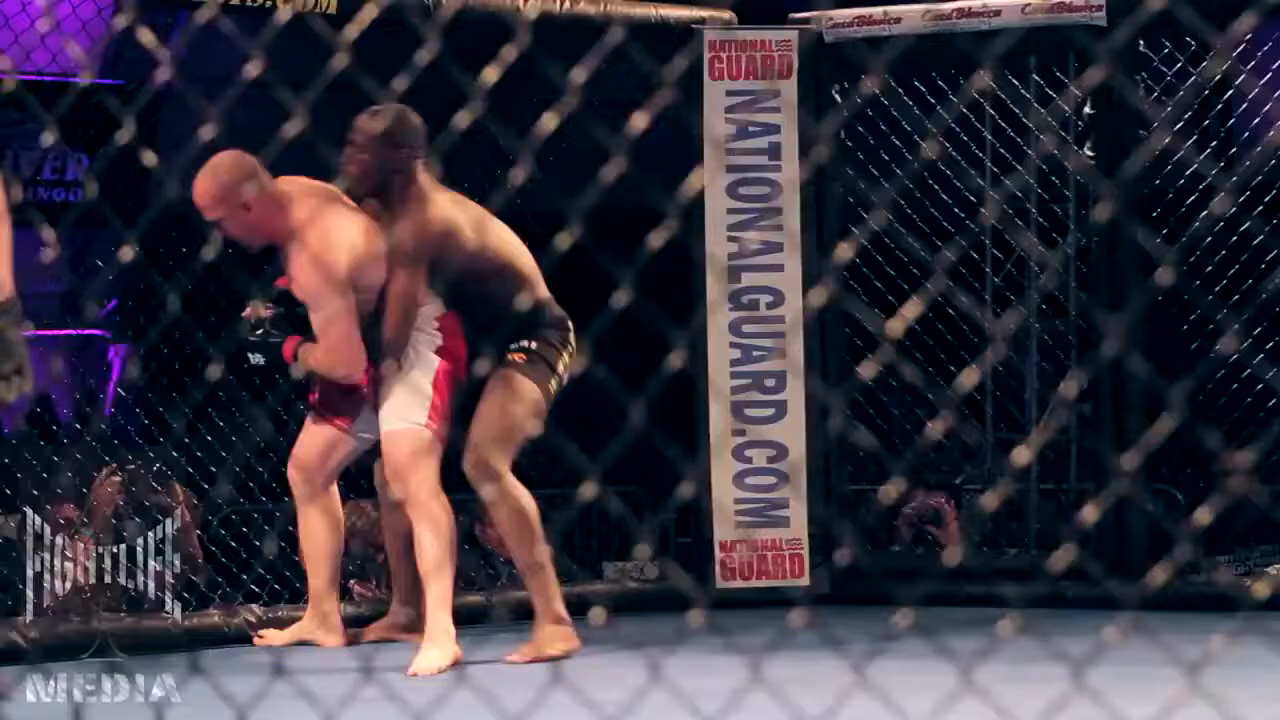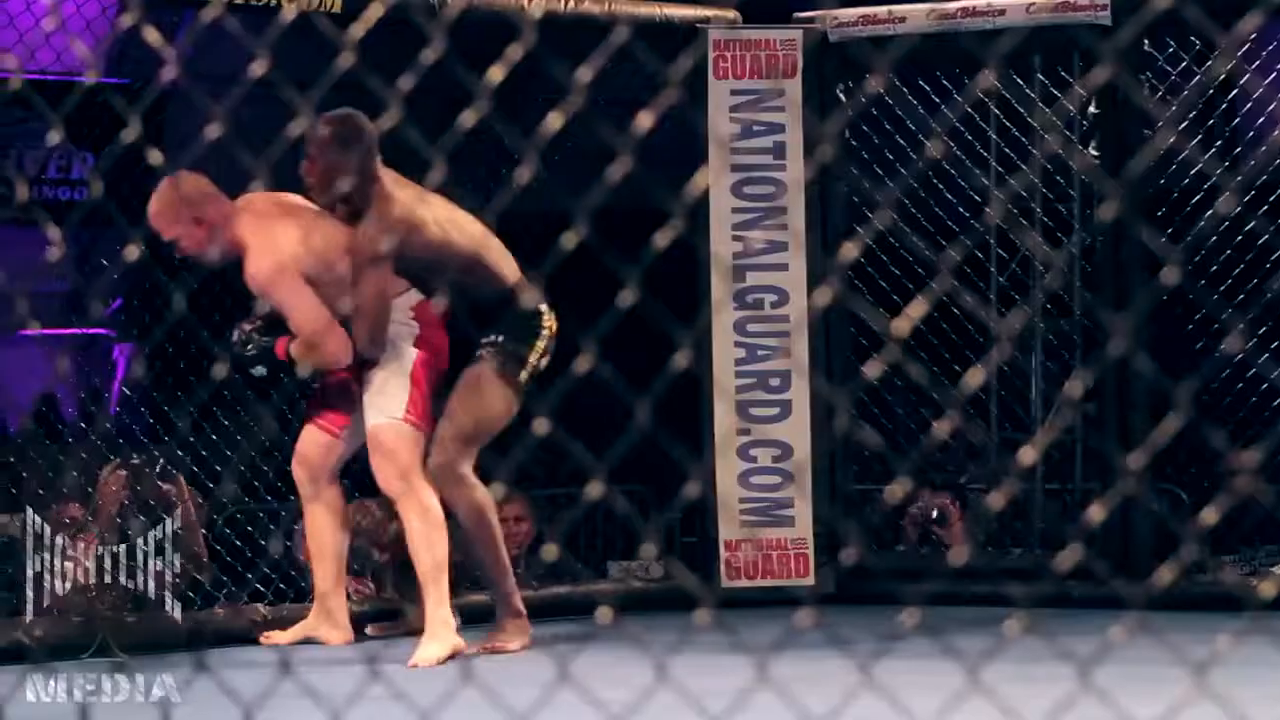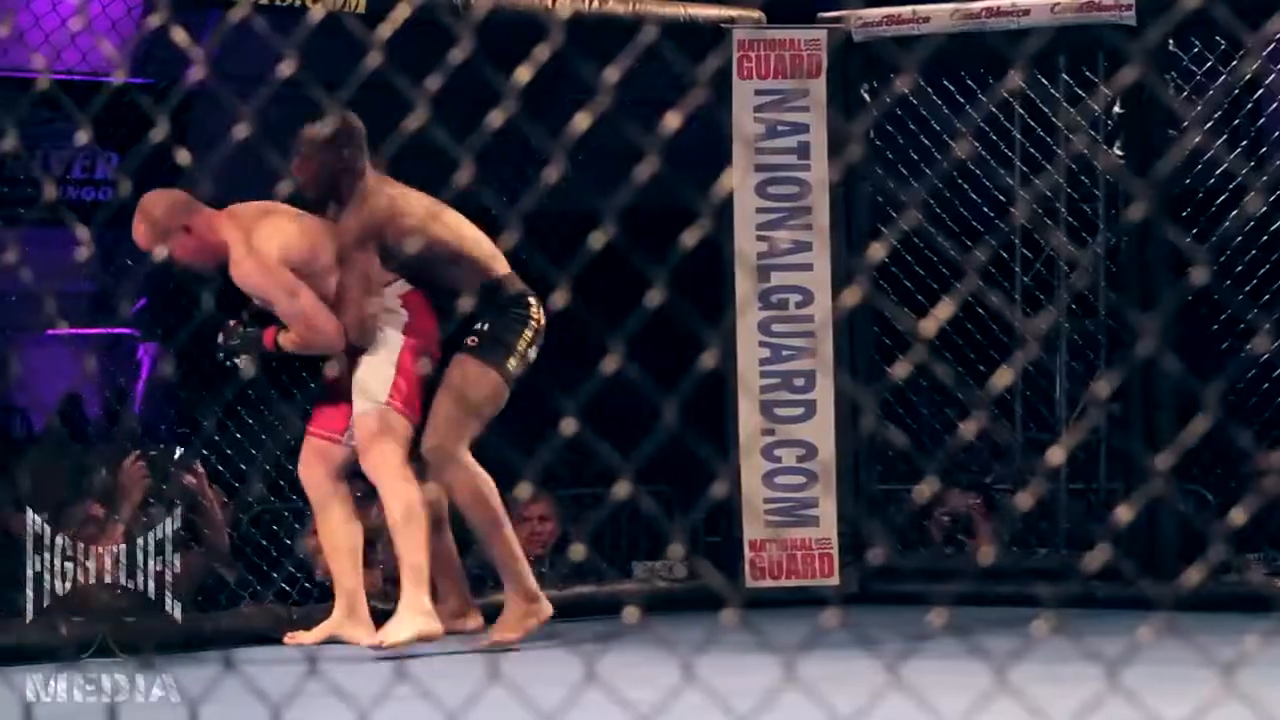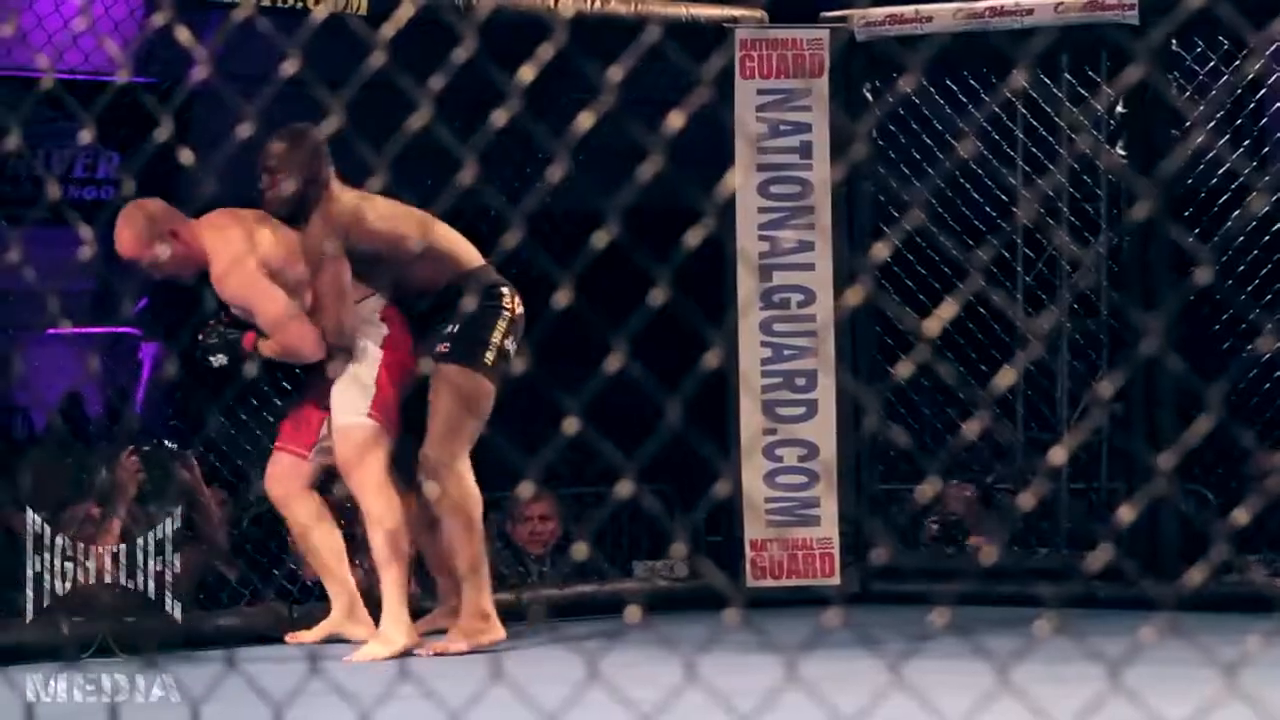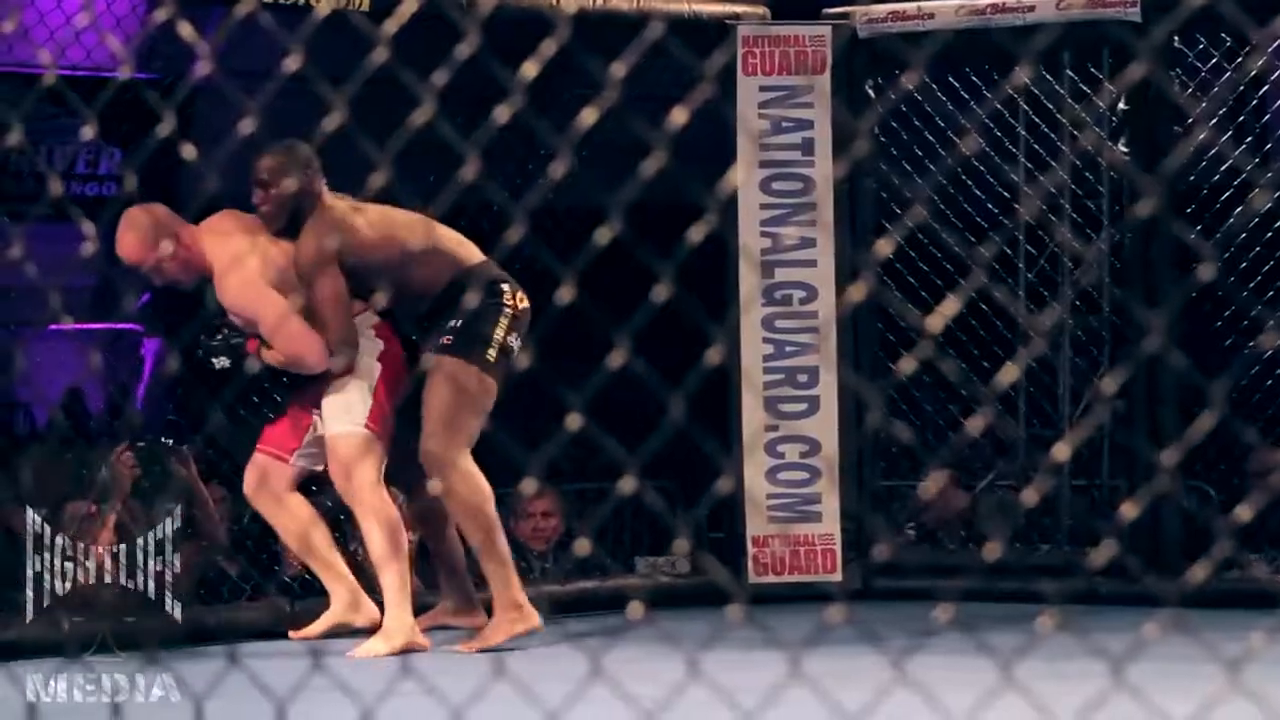
dt=0.2s
person 1, frame 1
left shoulder: (419, 222)
right shoulder: (402, 197)
left elbow: (394, 339)
left hip: (532, 332)
right hip: (486, 332)
left knee: (483, 461)
right knee: (402, 459)
left ankle: (553, 622)
person 1, frame 2
left shoulder: (379, 224)
right shoulder: (372, 195)
left elbow: (366, 338)
left hip: (510, 322)
right hip: (475, 320)
left knee: (446, 463)
left ankle: (514, 616)
person 1, frame 3
left shoulder: (359, 216)
right shoulder: (367, 197)
left elbow: (357, 327)
left hip: (501, 314)
right hip: (478, 313)
left knee: (442, 448)
right knee: (434, 449)
left ankle: (525, 595)
person 1, frame 4
left shoulder: (323, 224)
right shoulder: (338, 206)
left elbow: (334, 333)
left hip: (481, 307)
right hip: (457, 310)
left knee: (440, 456)
right knee: (413, 455)
left ankle: (479, 615)
right ankle: (453, 601)
person 1, frame 5
left shoulder: (316, 239)
right shoulder: (334, 215)
left elbow: (340, 345)
left hip: (484, 303)
right hip: (456, 309)
left knee: (442, 453)
right knee: (411, 450)
left ankle: (513, 606)
person 2, frame 1
left shoulder: (311, 263)
right shoulder: (289, 191)
left elbow: (350, 368)
left wrist: (286, 350)
right wrist: (290, 289)
right hip: (371, 338)
right knee: (306, 469)
right ankle: (322, 619)
person 2, frame 2
left shoulder: (264, 262)
right shoulder: (256, 205)
left elbow: (334, 351)
left wrist: (277, 350)
left hip: (402, 327)
left knee: (395, 470)
right knee: (310, 467)
left ankle: (440, 625)
right ankle: (330, 614)
person 2, frame 3
left shoulder: (248, 257)
right shoulder: (243, 218)
left elbow: (328, 334)
left wrist: (266, 340)
left hip: (392, 316)
right hip: (366, 325)
left knee: (378, 454)
right knee: (316, 470)
left ankle: (417, 607)
right ankle: (351, 614)
person 2, frame 4
left shoulder: (230, 268)
right shoulder: (219, 223)
left elbow: (307, 345)
left wrist: (245, 345)
left hip: (365, 336)
right hip: (339, 341)
left knee: (360, 467)
right knee: (284, 482)
left ankle: (397, 625)
right ankle: (348, 610)
person 2, frame 5
left shoulder: (234, 278)
right shoulder: (219, 225)
left elbow: (313, 355)
left wrist: (253, 351)
left hip: (358, 350)
right hip: (331, 355)
left knee: (352, 476)
right knee: (262, 484)
left ankle: (400, 623)
right ankle: (349, 600)
